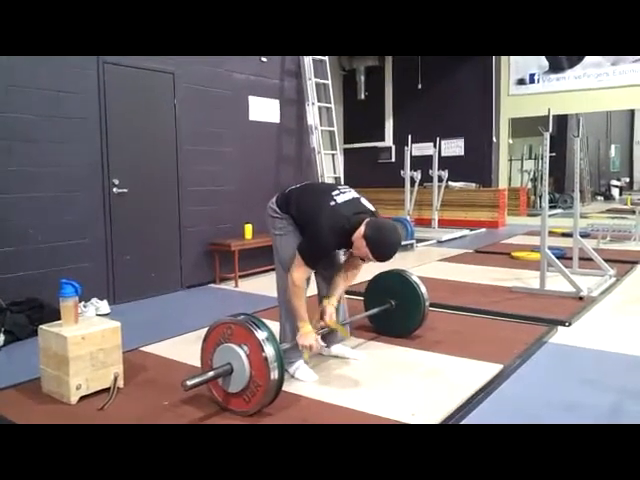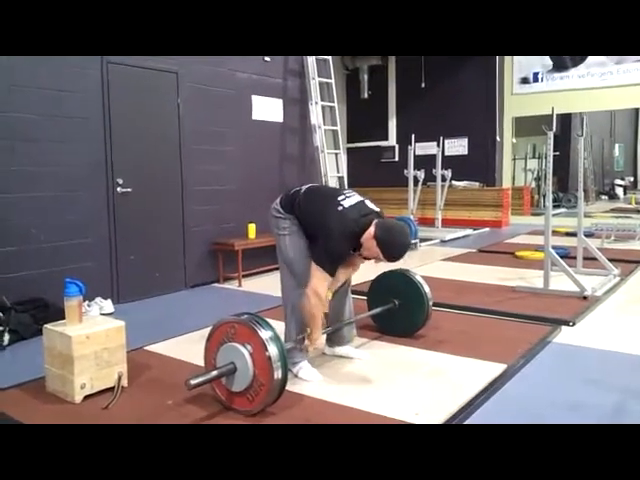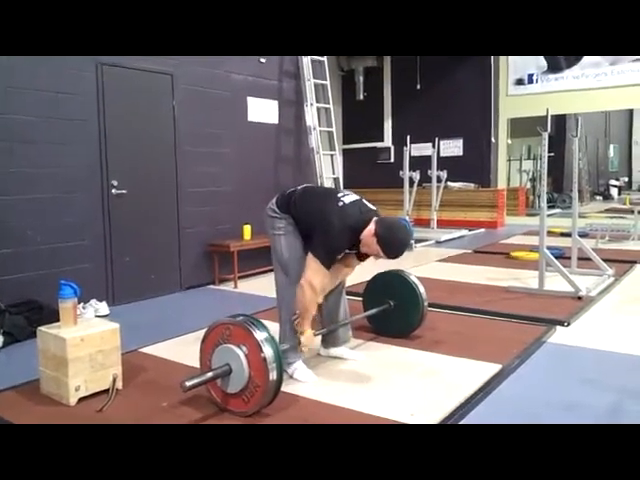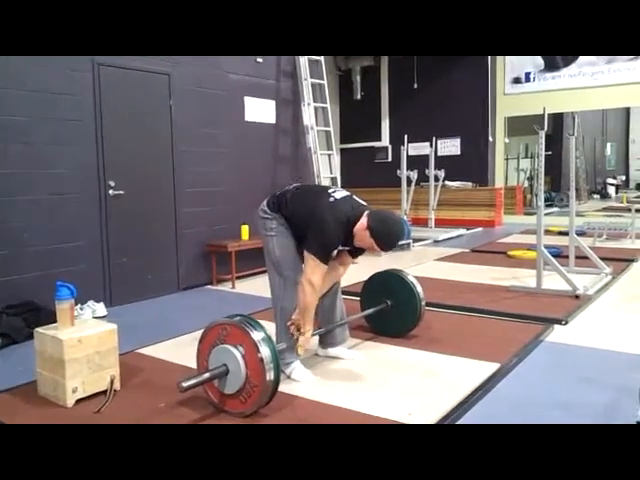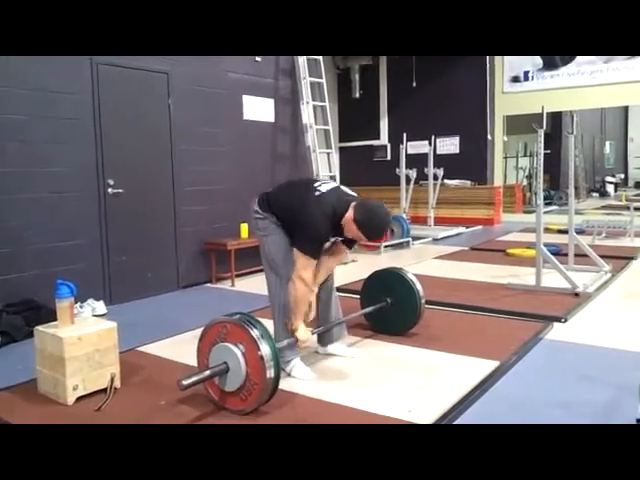
dt=0.5s
person 1, frame 1
left shoulder: (374, 230)
right shoulder: (327, 231)
left elbow: (351, 268)
right elbow: (296, 278)
left wrist: (331, 302)
right wrist: (305, 328)
left hip: (317, 209)
right hip: (285, 215)
left knee: (332, 275)
right knee: (291, 282)
left ankle: (332, 342)
right ankle: (292, 357)
person 1, frame 2
left shoulder: (380, 227)
right shoulder: (338, 234)
left elbow: (350, 264)
right elbow: (315, 290)
left wrist: (327, 294)
right wrist: (314, 336)
left hip: (317, 212)
right hip: (289, 215)
left knee: (341, 280)
right knee: (301, 282)
left ankle: (338, 342)
right ankle: (296, 356)
person 1, frame 3
left shoulder: (374, 227)
right shoulder: (337, 230)
left elbow: (345, 266)
right elbow: (309, 282)
left wrist: (316, 298)
right wrist: (305, 329)
left hip: (312, 215)
right hip: (284, 216)
left knee: (335, 281)
right knee: (294, 282)
left ankle: (334, 343)
right ankle: (291, 358)
person 1, frame 4
left shoulder: (363, 225)
right shoulder: (330, 226)
left elbow: (338, 267)
right elbow: (310, 281)
left wrist: (308, 306)
right wrist: (306, 328)
left hip: (305, 219)
right hip: (277, 218)
left knee: (330, 280)
right knee: (290, 282)
left ankle: (331, 343)
right ankle: (287, 358)
person 1, frame 5
left shoulder: (357, 215)
right shoulder: (317, 220)
left elbow: (334, 255)
right elbow: (301, 276)
left wrist: (313, 288)
right wrist: (298, 325)
left hip: (296, 216)
right hip: (271, 217)
left knee: (324, 278)
right knee: (285, 279)
left ankle: (330, 340)
right ankle: (287, 356)
